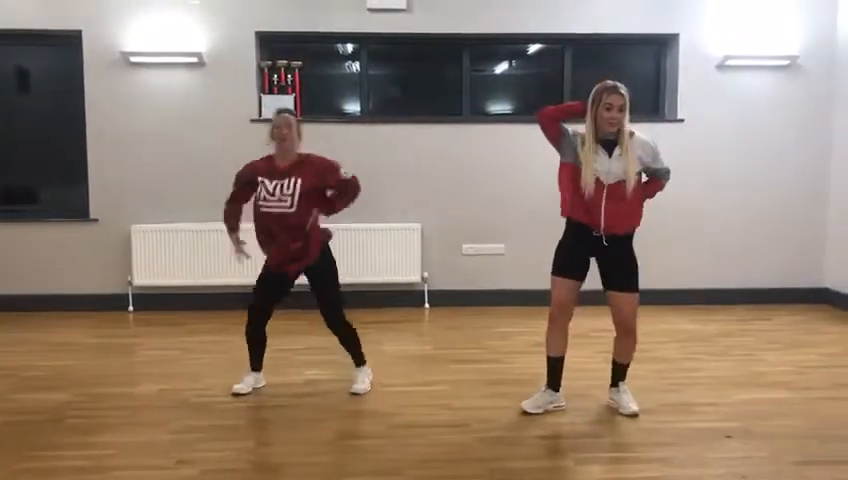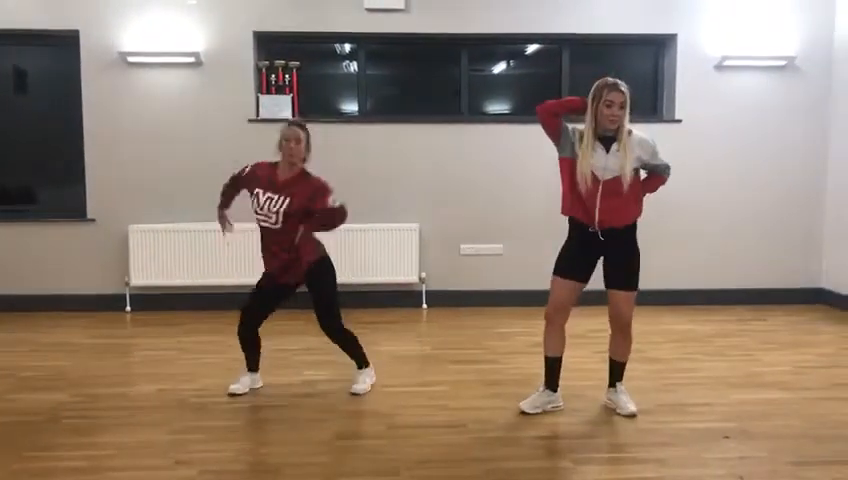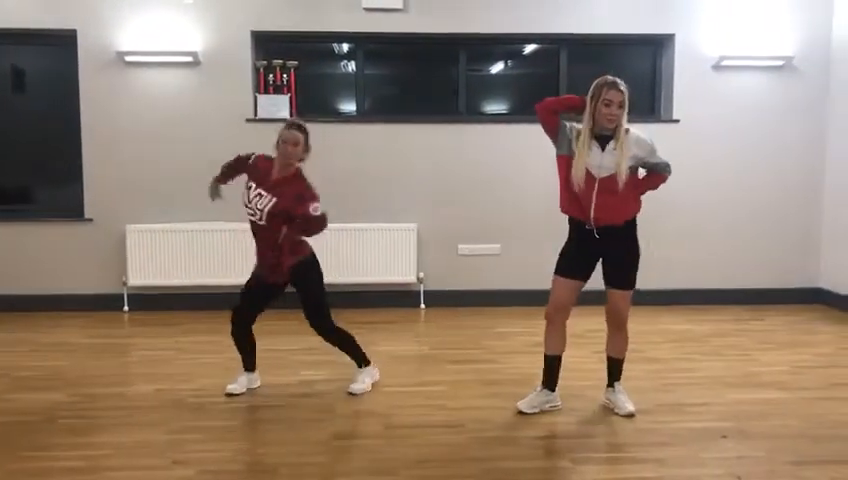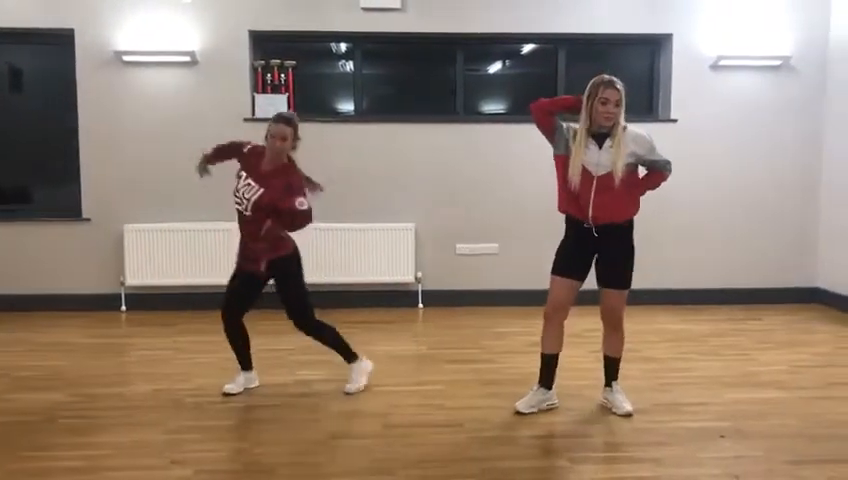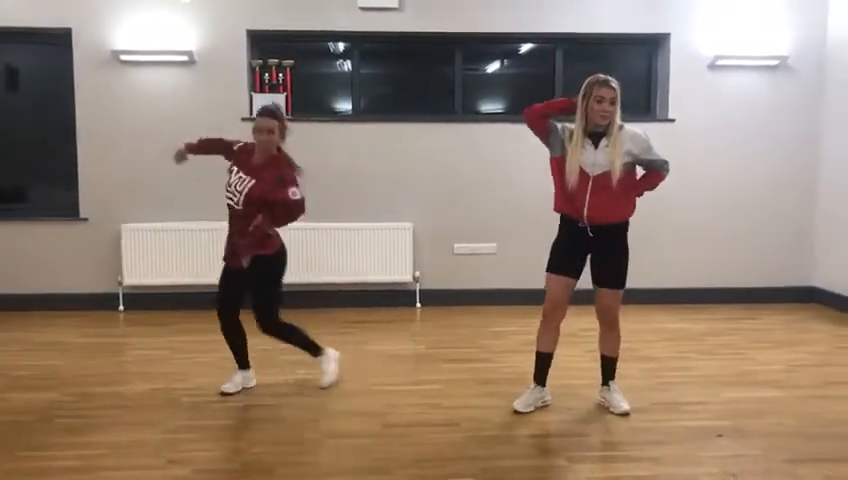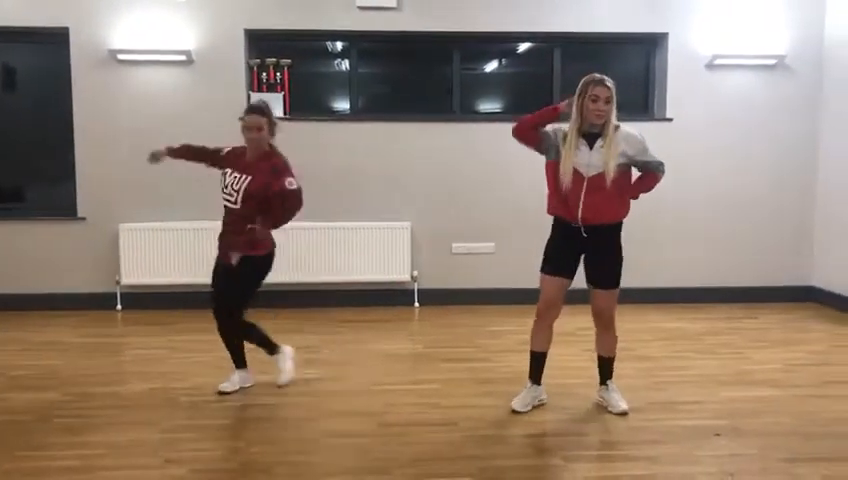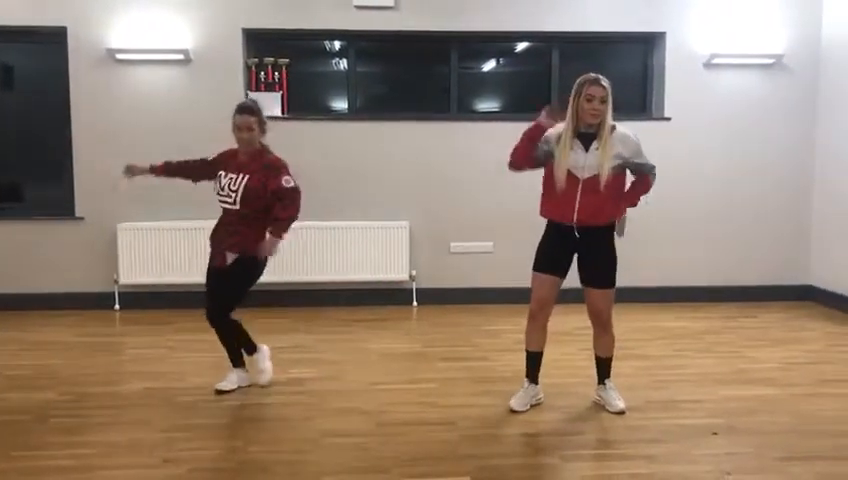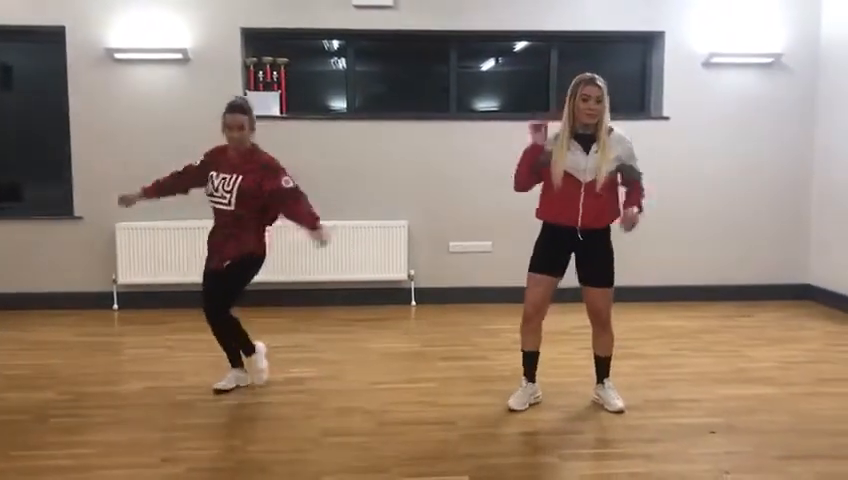
dt=0.1s
person 1, frame 1
left shoulder: (640, 147)
right shoulder: (574, 144)
left elbow: (661, 176)
right elbow: (545, 116)
left wrist: (637, 198)
right wrist: (584, 109)
left hip: (619, 242)
right hip: (578, 235)
left knee: (627, 325)
right knee: (558, 315)
left ankle: (618, 389)
right ankle: (552, 391)
person 1, frame 2
left shoulder: (638, 145)
right shoulder: (573, 140)
left elbow: (662, 172)
right elbow: (545, 110)
left wrist: (636, 195)
right wrist: (584, 104)
left hip: (622, 239)
right hip: (581, 235)
left knee: (622, 322)
right knee: (554, 315)
left ankle: (616, 389)
right ankle: (550, 391)
person 1, frame 3
left shoulder: (636, 142)
right shoulder: (571, 139)
left elbow: (662, 170)
right elbow: (543, 108)
left wrist: (636, 191)
right wrist: (582, 104)
left hip: (620, 236)
right hip: (581, 234)
left knee: (618, 319)
right knee: (555, 313)
left ankle: (614, 389)
right ankle: (548, 391)
person 1, frame 4
left shoulder: (634, 140)
right shoulder: (568, 138)
left elbow: (663, 168)
right elbow: (538, 109)
left wrist: (637, 190)
right wrist: (578, 103)
left hip: (617, 235)
right hip: (577, 232)
left knee: (613, 318)
right knee: (553, 312)
left ankle: (611, 388)
right ankle: (545, 390)
person 1, frame 5
left shoulder: (631, 139)
right shoulder: (565, 138)
left elbow: (660, 168)
right elbow: (531, 117)
left wrist: (634, 191)
right wrist: (569, 104)
left hip: (611, 234)
right hip: (571, 231)
left knee: (609, 317)
right knee: (551, 311)
left ankle: (609, 388)
right ankle: (539, 388)
person 1, frame 6
left shoulder: (626, 140)
right shoulder: (560, 140)
left elbow: (656, 170)
right elbow: (521, 131)
left wrist: (629, 195)
right wrist: (558, 111)
left hip: (605, 235)
right hip: (565, 232)
left knee: (604, 317)
right knee: (545, 311)
left ankle: (606, 387)
right ankle: (535, 387)
person 1, frame 7
left shoulder: (622, 141)
right shoulder: (556, 141)
left elbow: (646, 175)
right elbow: (517, 163)
left wrist: (626, 203)
right wrist: (538, 128)
left hip: (598, 236)
right hip: (558, 233)
left knee: (601, 317)
right knee: (537, 310)
left ankle: (604, 386)
right ankle: (532, 386)
person 1, frame 8
left shoulder: (618, 143)
right shoulder: (554, 143)
left elbow: (634, 180)
right elbow: (522, 183)
left wrist: (632, 207)
right wrist: (535, 147)
left hip: (596, 237)
right hip: (555, 233)
left knee: (601, 317)
right knee: (532, 312)
left ankle: (603, 385)
right ankle: (529, 385)
person 2, frame 1
left shoulder: (314, 166)
right shoulder: (255, 169)
left elbow: (351, 187)
right elbow: (235, 200)
left wrist: (322, 210)
right wrist: (234, 235)
left hip: (314, 255)
right hip: (278, 258)
left knee: (335, 317)
right knee: (256, 317)
left ankle: (361, 369)
right ankle: (255, 374)
person 2, frame 2
left shoulder: (311, 186)
right shoulder: (258, 173)
left elbow: (336, 217)
right elbow: (235, 182)
left wrist: (306, 229)
right wrist: (222, 209)
left hip: (312, 264)
right hip: (277, 266)
left knee: (331, 326)
right knee: (247, 320)
left ankle: (365, 370)
right ankle: (252, 375)
person 2, frame 3
left shoulder: (300, 188)
right shoulder: (259, 165)
left elbow: (316, 223)
right elbow: (240, 162)
left wrist: (288, 231)
right wrist: (217, 181)
left hip: (299, 264)
right hip: (268, 263)
left knee: (322, 324)
right knee: (240, 317)
left ankle: (366, 369)
right ankle: (249, 374)
person 2, frame 4
left shoulder: (291, 178)
right shoulder: (252, 155)
left elbow: (301, 217)
right elbow: (232, 148)
left wrist: (272, 225)
right wrist: (208, 158)
left hip: (280, 258)
right hip: (250, 255)
left knee: (304, 321)
right knee: (230, 314)
left ankle: (357, 363)
right ankle: (247, 374)
person 2, frame 5
left shoulder: (282, 167)
right shoulder: (246, 152)
left elbow: (295, 208)
right elbow: (223, 145)
left wrist: (264, 222)
right wrist: (190, 147)
left hip: (266, 253)
right hip: (237, 250)
left knee: (268, 321)
right knee: (225, 313)
left ankle: (324, 355)
right ankle: (244, 372)
person 2, frame 6
left shoulder: (277, 166)
right shoulder: (236, 155)
left elbow: (293, 201)
right elbow: (208, 155)
left wrist: (264, 227)
right wrist: (168, 151)
left hip: (255, 254)
right hip: (229, 249)
left knee: (230, 317)
right knee: (220, 314)
left ankle: (279, 352)
right ankle: (242, 372)
person 2, frame 7
left shoulder: (272, 165)
right shoulder: (228, 159)
left elbow: (289, 200)
right elbow: (193, 169)
left wrist: (275, 234)
right wrist: (149, 169)
left hip: (249, 252)
right hip: (222, 248)
left knee: (219, 312)
right knee: (215, 312)
left ankle: (258, 352)
right ankle: (240, 370)
person 2, frame 8
left shoulder: (264, 165)
right shoulder: (215, 157)
left elbow: (292, 199)
right elbow: (183, 179)
left wrist: (314, 225)
right wrist: (142, 194)
left hip: (247, 252)
right hip: (219, 247)
left knee: (216, 308)
right knee: (213, 310)
left ankle: (253, 351)
right ankle: (238, 370)
